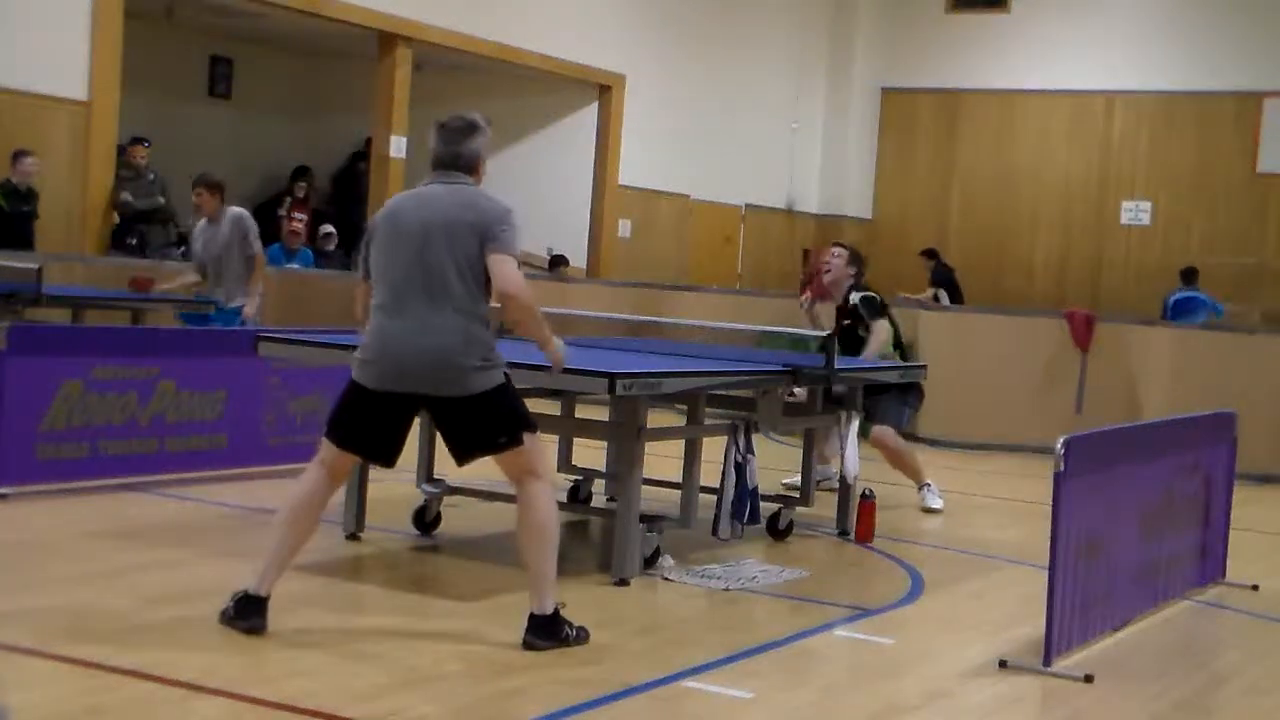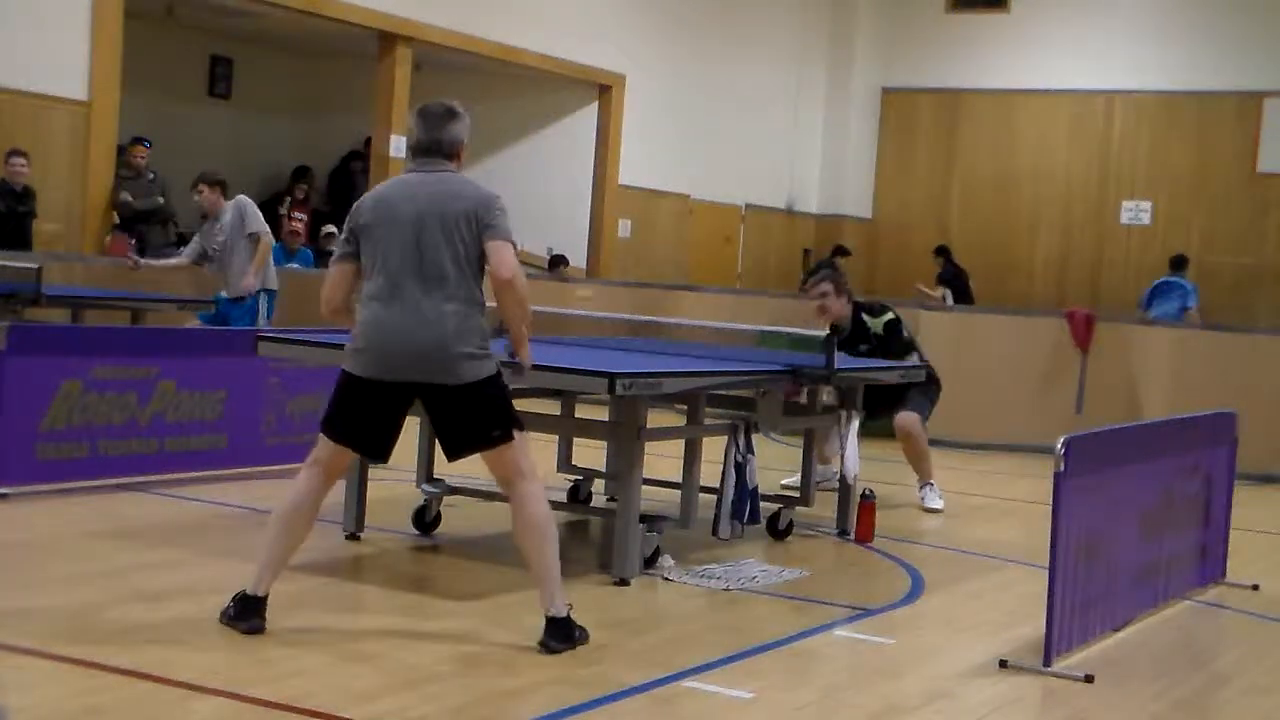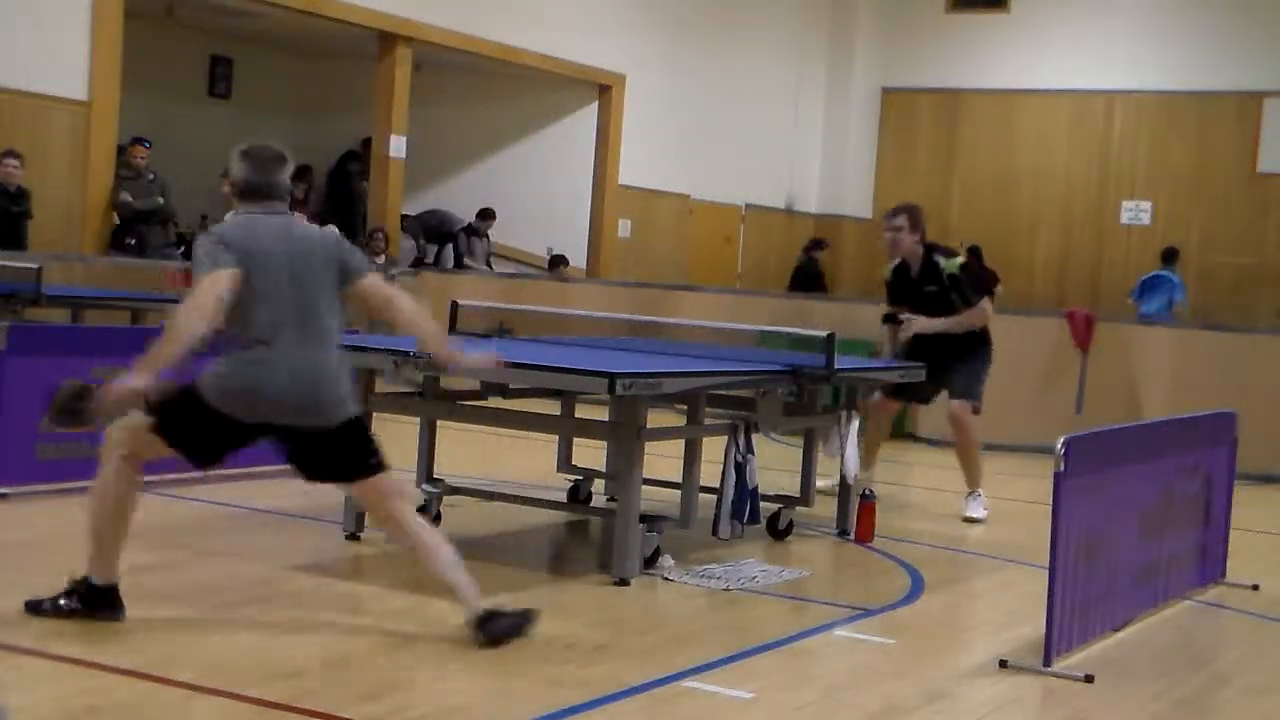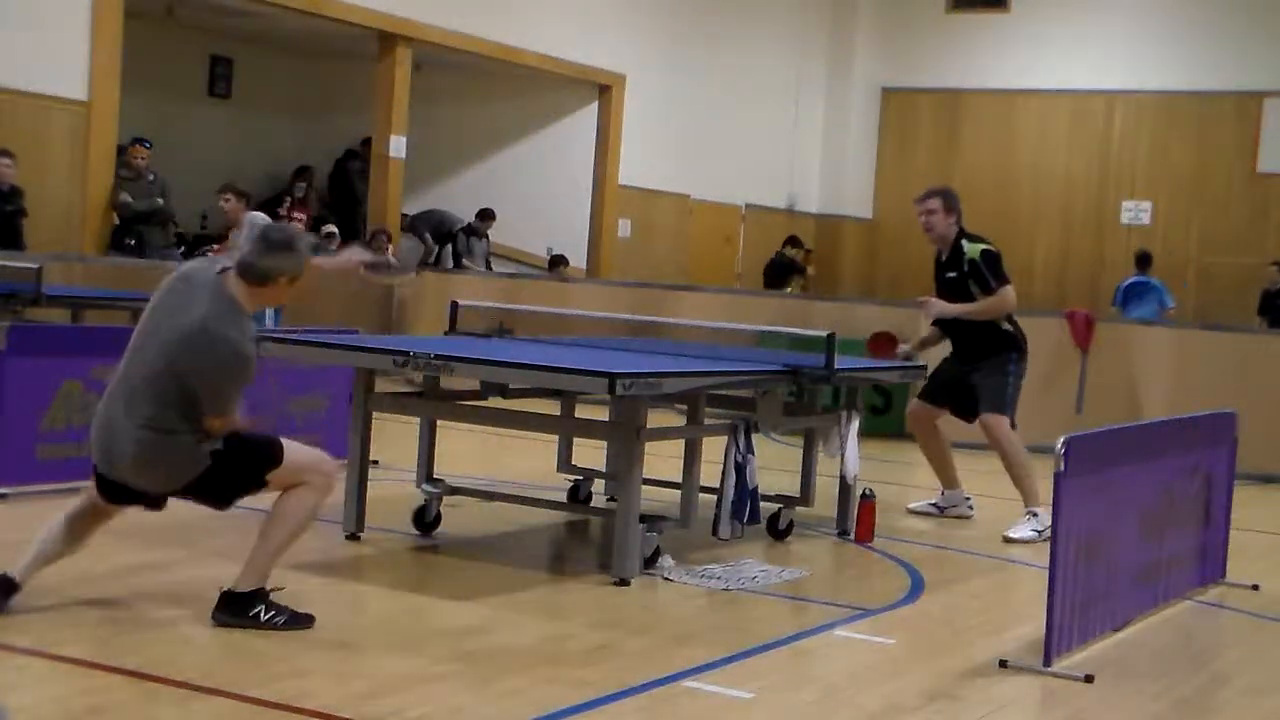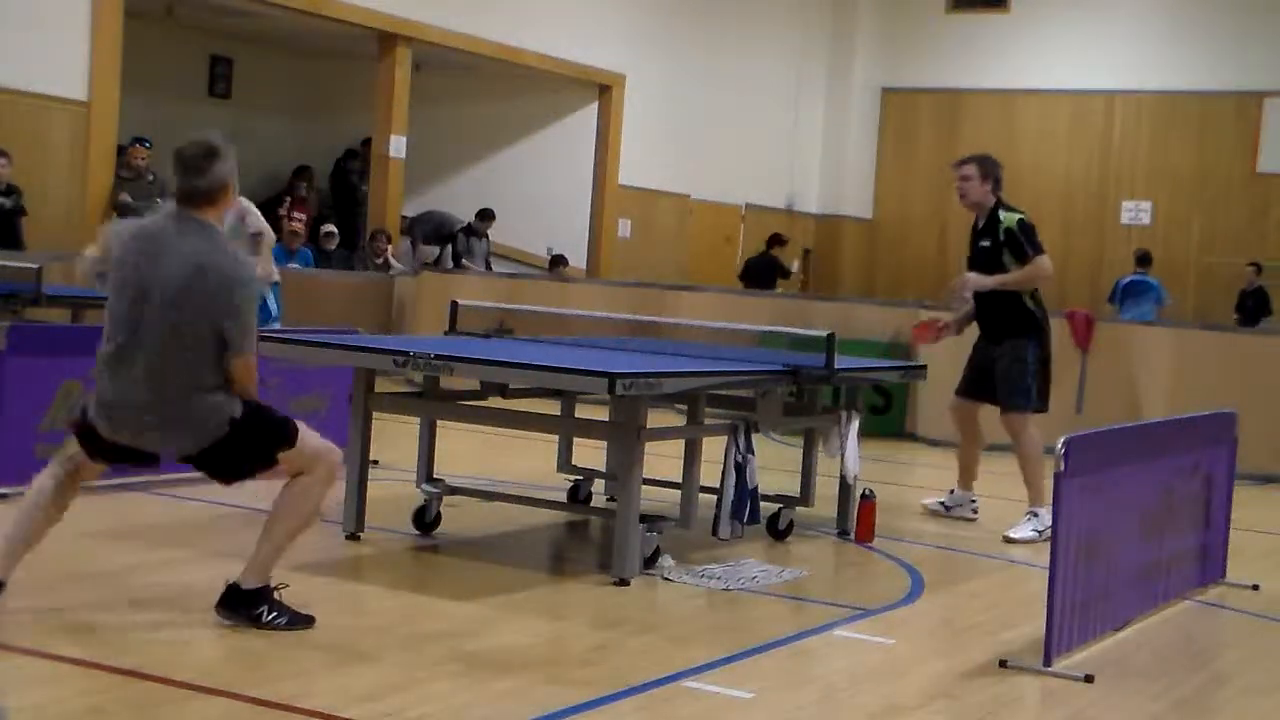
dt=0.4s
person 1, frame 1
left shoulder: (388, 211)
right shoulder: (490, 211)
left elbow: (363, 309)
right elbow: (511, 288)
right wrist: (547, 341)
left hip: (382, 362)
right hip: (464, 365)
left knee: (324, 471)
right knee: (534, 475)
left ankle: (254, 598)
right ankle: (544, 618)
person 1, frame 2
left shoulder: (371, 202)
right shoulder: (481, 199)
left elbow: (331, 302)
right elbow: (507, 276)
right wrist: (521, 338)
left hip: (375, 356)
right hip: (458, 357)
left knee: (319, 468)
right knee: (521, 478)
left ankle: (253, 599)
right ankle: (556, 618)
person 1, frame 3
left shoulder: (223, 236)
right shoulder: (326, 241)
left elbow: (207, 302)
right elbow: (390, 301)
left wrist: (143, 373)
right wrist: (453, 356)
left hip: (238, 391)
right hip: (324, 398)
left knee: (121, 445)
right knee: (393, 505)
left ankle: (99, 591)
right ankle: (483, 613)
person 1, frame 4
left shoulder: (198, 271)
right shoulder: (233, 345)
left elbow: (247, 256)
right elbow: (221, 425)
right wrist: (238, 418)
left hip: (113, 441)
right hip: (171, 458)
left knee: (98, 506)
right knee: (319, 472)
right ankle: (244, 598)
person 1, frame 5
left shoulder: (131, 234)
right shoulder: (234, 271)
right elbow: (242, 376)
right wrist: (249, 411)
left hip: (115, 406)
right hip: (195, 419)
left knee: (66, 468)
right knee: (323, 462)
right ankle: (250, 592)
person 2, frame 1
left shoulder: (863, 299)
right shoulder: (842, 309)
left elbow: (883, 333)
right wrist: (810, 313)
left hip: (897, 387)
right hip: (864, 386)
left knee: (881, 435)
left ankle: (926, 486)
right ankle: (824, 471)
person 2, frame 2
left shoulder: (881, 319)
right shoulder: (833, 334)
left hip: (916, 383)
right hip: (874, 386)
left knee: (905, 424)
left ankle: (927, 485)
right ankle: (825, 472)
person 2, frame 3
left shoulder: (950, 265)
right shoulder: (895, 273)
left elbow: (983, 313)
right elbow: (897, 316)
left wrist: (933, 326)
right wrist: (888, 353)
left hip: (969, 349)
right hip: (925, 349)
left knee: (958, 412)
right knee: (878, 404)
left ankle: (975, 494)
right ankle: (861, 474)
person 2, frame 4
left shoulder: (978, 253)
right shoulder: (941, 261)
left elbow: (1007, 302)
left wrist: (953, 309)
right wrist: (916, 346)
left hip: (1001, 353)
right hip: (964, 355)
left knee: (994, 425)
right knee: (917, 414)
left ankle: (1037, 515)
right ankle: (954, 496)
person 2, frame 5
left shoulder: (1012, 222)
right shoulder: (978, 229)
left elbow: (1043, 270)
left wrist: (987, 280)
right wrist: (961, 320)
left hip: (1022, 337)
right hip: (991, 337)
left knee: (1017, 419)
right knee: (962, 409)
left ankle: (1041, 515)
right ankle: (963, 497)
